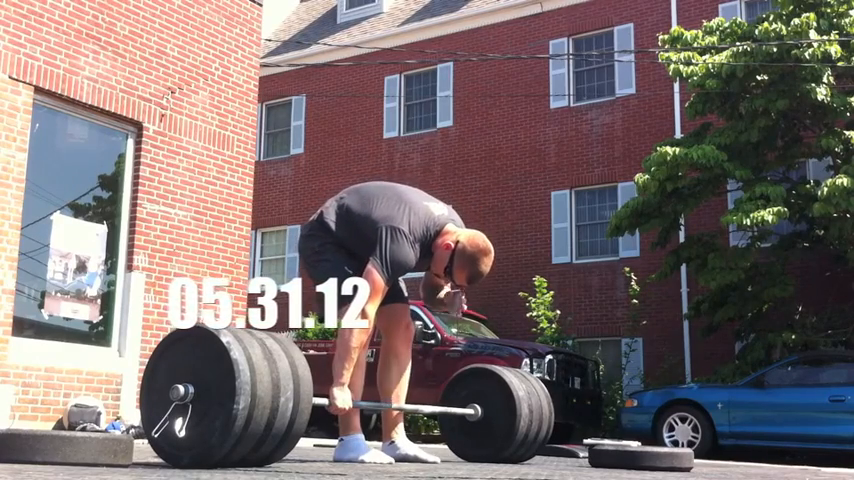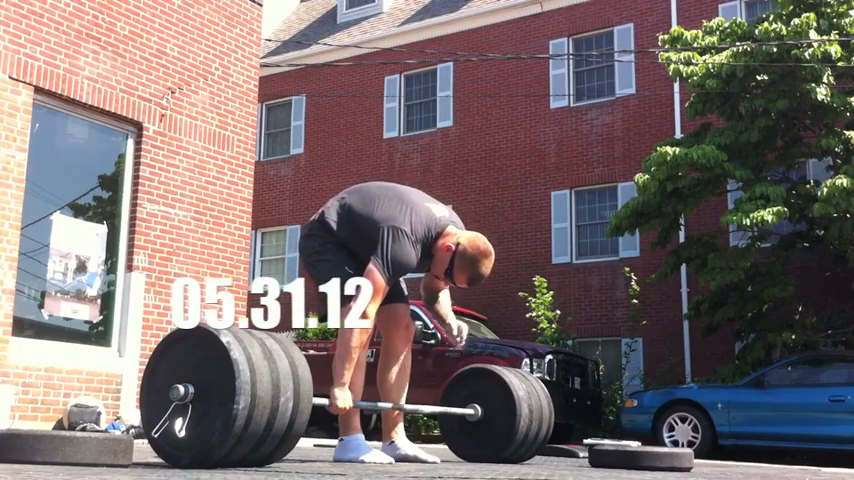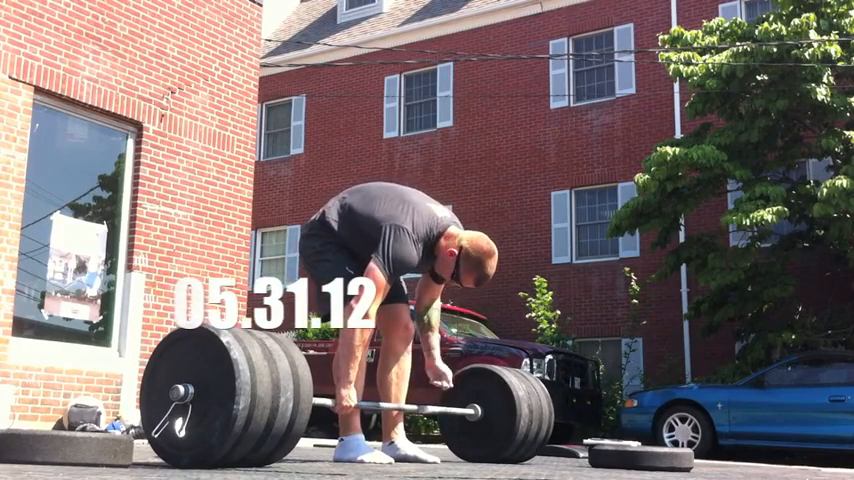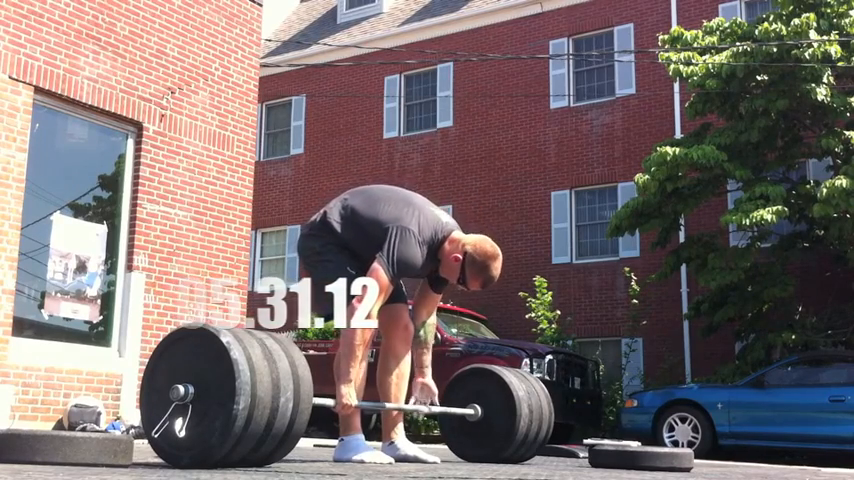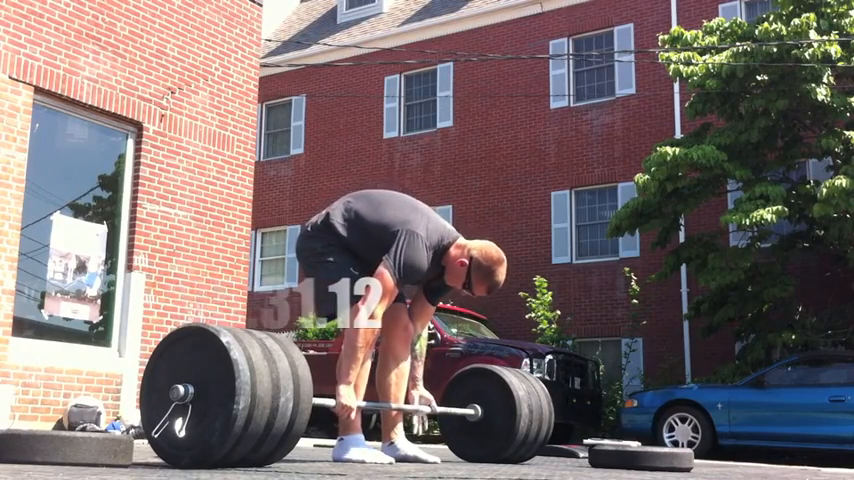
dt=0.2s
person 1, frame 1
left shoulder: (458, 235)
right shoulder: (402, 241)
left elbow: (431, 293)
right elbow: (363, 312)
left wrist: (447, 297)
right wrist: (340, 385)
left hip: (365, 246)
right hip: (327, 240)
left knee: (402, 331)
right knee: (360, 322)
left ankle: (394, 440)
right ankle: (350, 441)
person 1, frame 2
left shoulder: (457, 237)
right shoulder: (403, 242)
left elbow: (434, 292)
right elbow: (361, 311)
left wrist: (449, 320)
right wrist: (340, 386)
left hip: (366, 246)
right hip: (327, 241)
left knee: (403, 330)
right knee: (360, 323)
left ankle: (394, 440)
right ankle: (350, 441)
person 1, frame 3
left shoulder: (454, 239)
right shoulder: (405, 241)
left elbow: (426, 302)
left wrist: (433, 359)
right wrist: (346, 385)
left hip: (365, 247)
right hip: (327, 241)
left knee: (402, 330)
right knee: (364, 324)
left ankle: (394, 440)
right ankle: (350, 441)
person 1, frame 4
left shoulder: (449, 247)
right shoulder: (411, 245)
left elbow: (423, 315)
right elbow: (363, 308)
left wrist: (423, 374)
right wrist: (346, 384)
left hip: (364, 249)
right hip: (326, 241)
left knee: (401, 330)
right knee: (364, 325)
left ankle: (394, 441)
right ankle: (350, 441)
person 1, frame 5
left shoulder: (446, 260)
right shoulder: (417, 249)
left elbow: (416, 326)
right elbow: (368, 310)
left wrist: (416, 386)
right wrist: (345, 385)
left hip: (361, 251)
right hip: (324, 242)
left knee: (400, 330)
right knee: (368, 324)
left ankle: (393, 441)
right ankle: (349, 441)
